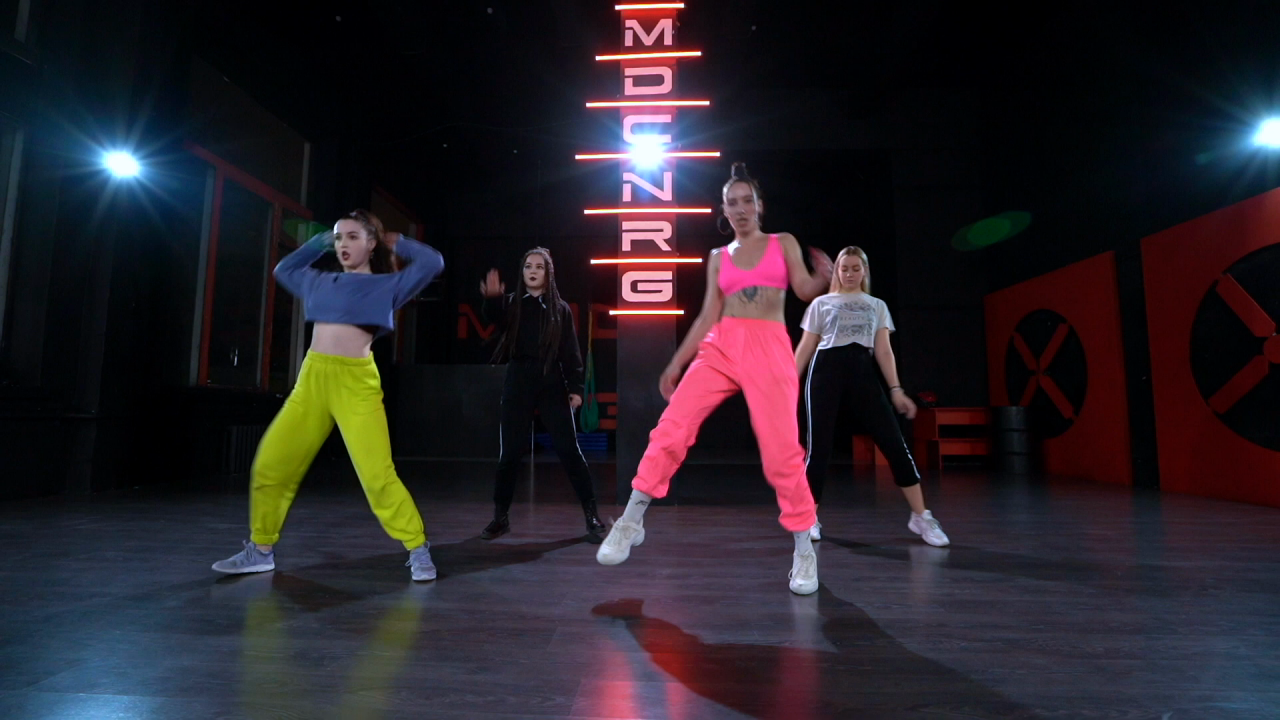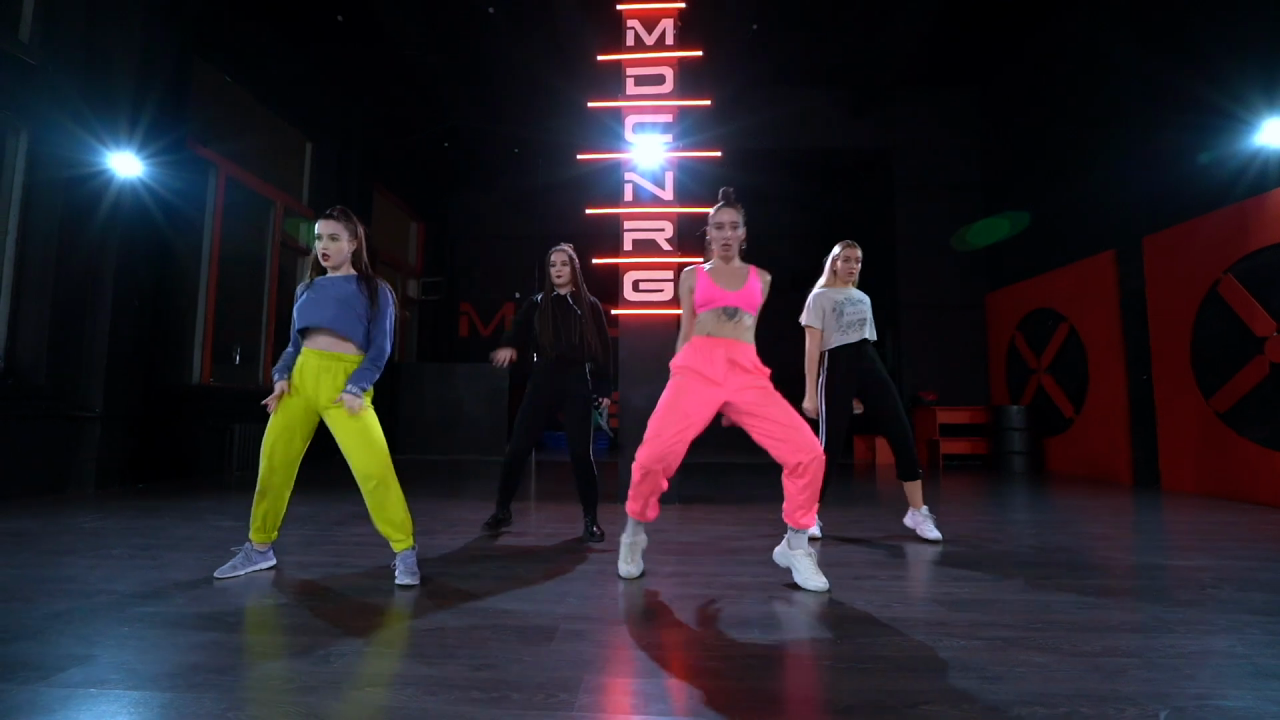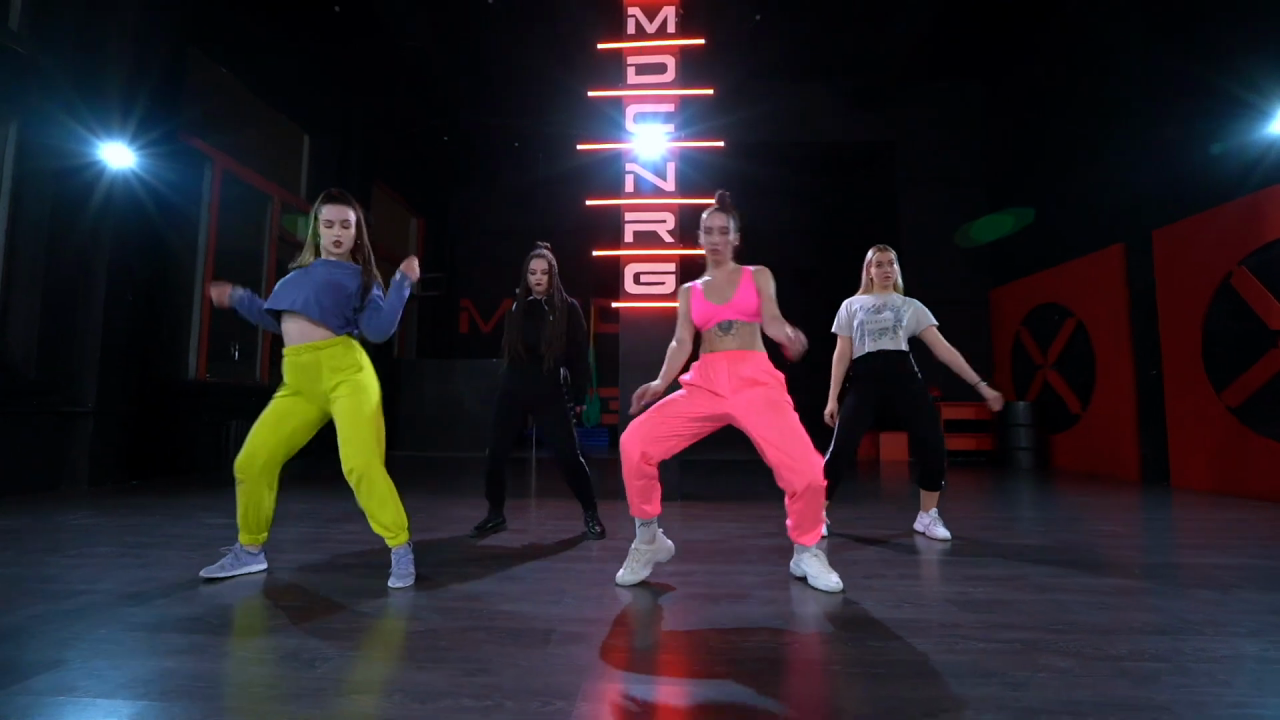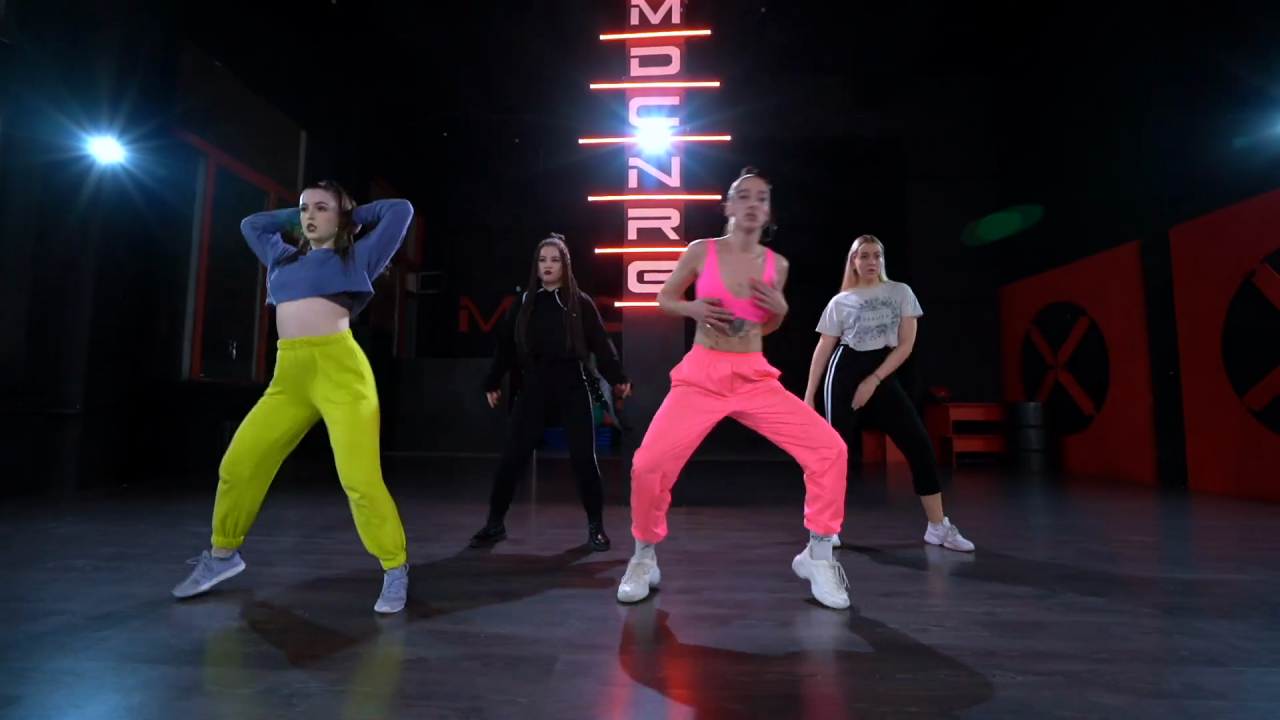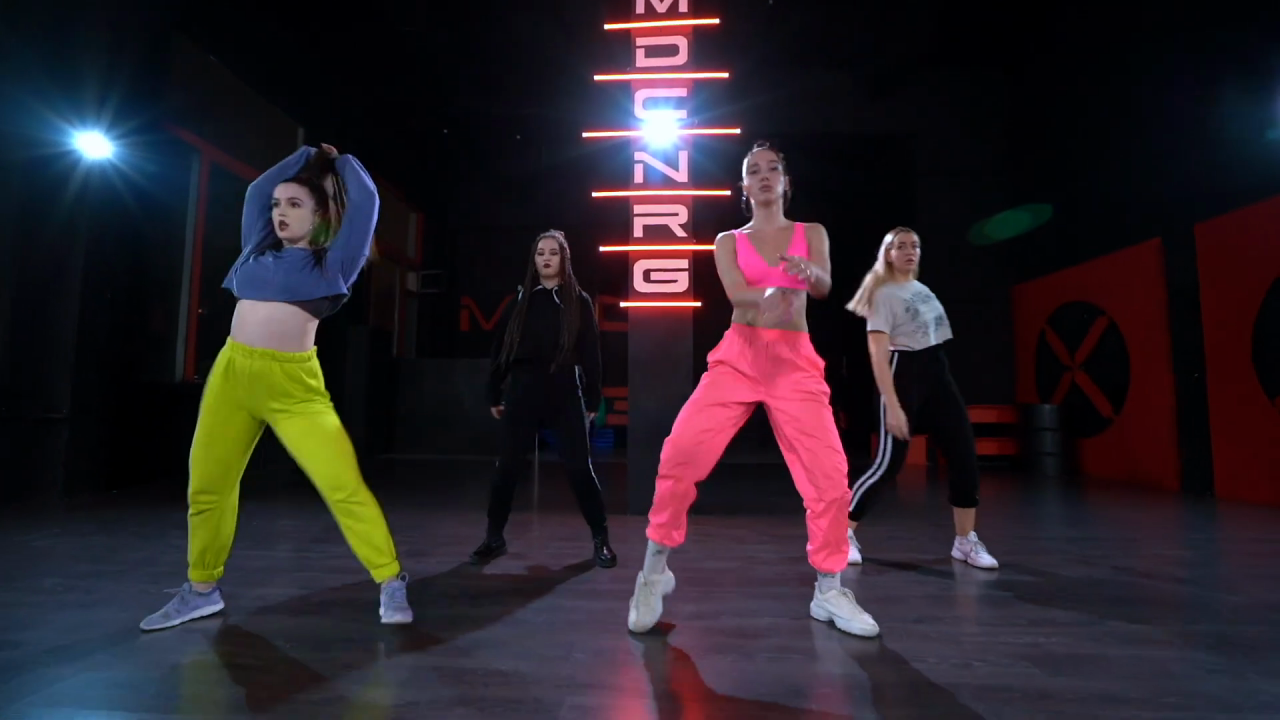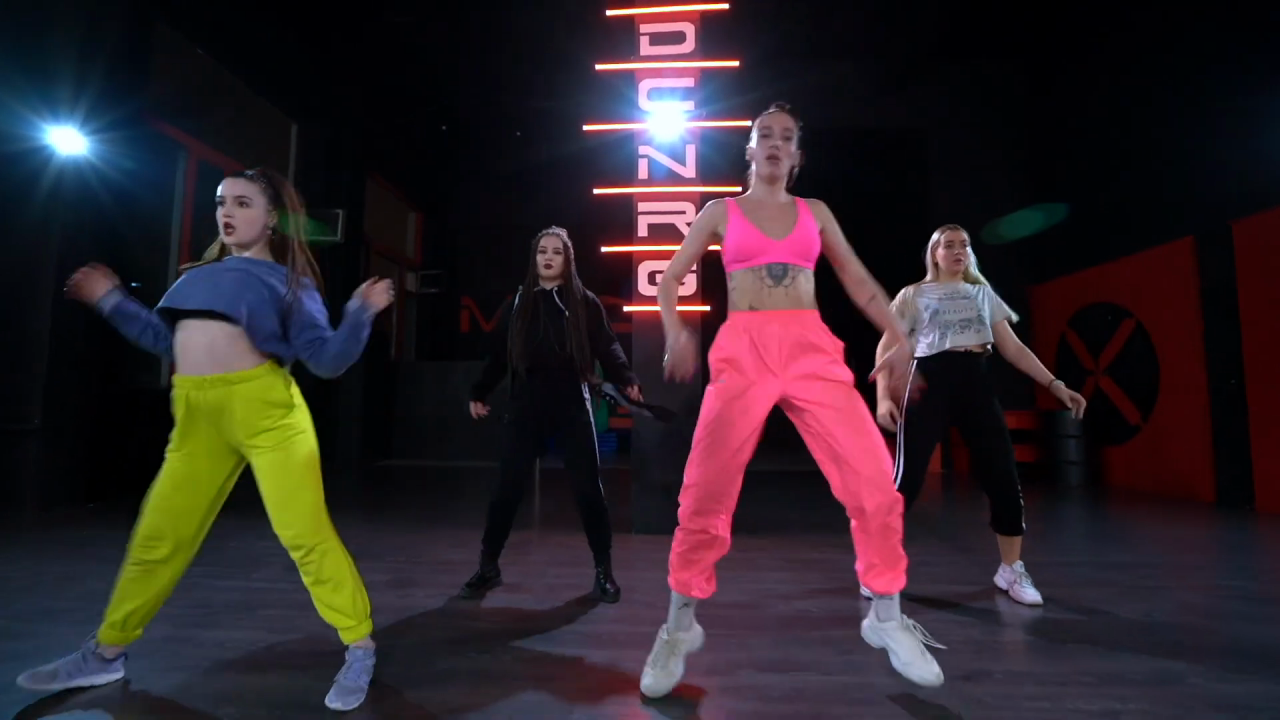
dt=0.5s
person 1, frame 1
left shoulder: (783, 243)
right shoulder: (720, 257)
left elbow: (805, 291)
left wrist: (823, 276)
right wrist: (676, 363)
left hip: (768, 350)
right hip: (721, 347)
left knee: (781, 454)
right knee: (672, 429)
left ankle: (803, 551)
right ankle: (632, 521)
person 1, frame 2
left shoulder: (759, 278)
right shoulder: (693, 274)
right elbow: (685, 332)
left wrist: (749, 398)
right wrist: (680, 375)
left hip: (746, 376)
right hip: (696, 370)
left knee: (808, 452)
right knee: (653, 455)
left ankle: (795, 547)
right ankle: (635, 533)
person 1, frame 3
left shoulder: (759, 276)
right shoulder: (689, 292)
left elbow: (772, 320)
right elbow: (682, 341)
left wrist: (787, 334)
right wrist: (662, 381)
left hip: (756, 383)
right hip: (705, 384)
left knee: (806, 474)
right knee: (635, 442)
left ankle: (808, 553)
right ankle: (649, 541)
person 1, frame 4
left shoulder: (776, 264)
right shoulder: (700, 250)
right elbow: (665, 300)
left wrist: (779, 305)
right wrist: (693, 308)
left hip: (754, 379)
right hip: (700, 378)
left knee: (830, 449)
right knee: (649, 464)
left ankle: (818, 557)
right ankle: (645, 559)
person 1, frame 5
left shoulder: (811, 232)
right shoulder: (727, 243)
left elbow: (822, 282)
right elbow: (737, 293)
left wrist: (808, 271)
right wrist: (768, 291)
left hip: (794, 365)
right hip: (736, 359)
left knee: (829, 478)
right knee: (680, 457)
left ankle: (829, 591)
right ankle: (654, 571)
person 1, frame 6
left shoulder: (816, 213)
right shoulder: (720, 212)
left elbow: (859, 282)
right elbow: (670, 279)
left wrist: (899, 338)
right wrist: (674, 327)
left hip: (812, 352)
right hip: (742, 353)
left knee: (873, 478)
right knee: (706, 489)
person 2, frame 1
left shoulder: (387, 284)
right shoulder: (323, 282)
left elbow: (433, 262)
right elbow: (286, 269)
left wrist: (398, 243)
right wrist: (323, 242)
left hip: (357, 385)
right hip: (311, 382)
left knee: (378, 476)
right knee: (268, 468)
left ankle: (418, 551)
right ankle: (261, 549)
person 2, frame 2
left shoulder: (375, 290)
right shoulder: (307, 288)
left elbow: (380, 346)
right elbow: (296, 342)
left wrist: (357, 387)
right wrist: (281, 377)
left hip: (346, 385)
right hip: (302, 378)
left knee: (375, 470)
right knee: (273, 470)
left ankle: (405, 552)
right ankle: (259, 548)
person 2, frame 3
left shoulder: (361, 278)
right shoulder: (301, 271)
left elbow: (379, 329)
right elbow: (280, 320)
left wrist: (403, 283)
right wrist: (239, 299)
left hip: (346, 372)
right hip: (299, 380)
left knee: (363, 467)
right knee: (251, 463)
left ankle: (401, 551)
right ankle: (250, 550)
person 2, frame 4
left shoulder: (356, 259)
right shoulder: (285, 259)
left elbow: (401, 211)
right elbow: (252, 225)
left wrist: (356, 216)
right wrist: (296, 217)
left hip: (341, 375)
right hip: (289, 377)
left knee: (360, 479)
right knee: (237, 466)
left ankle: (395, 571)
right ankle: (223, 554)
person 2, frame 5
left shoulder: (333, 260)
right shoulder: (259, 248)
left elbow: (367, 200)
right elbow: (254, 192)
left wrist: (339, 163)
right wrist: (306, 156)
left hip: (296, 386)
right hip: (231, 375)
left knee: (341, 485)
right knee: (208, 488)
left ankle: (392, 585)
right ankle: (202, 589)
person 2, frame 6
left shoulder: (291, 284)
right shoulder: (202, 274)
left elbow: (328, 361)
right elbow: (166, 339)
left wrist: (362, 311)
right wrist: (110, 301)
left hip: (268, 410)
right hip: (201, 420)
left knee: (304, 531)
right knee: (156, 539)
left ankle: (358, 650)
person 3, frame 1
left shoulder: (877, 305)
right shoulder: (821, 304)
left elbow: (884, 350)
right elbow: (805, 348)
left wrist: (897, 390)
left hip: (863, 371)
right hip: (826, 369)
left knee: (894, 443)
right knee: (819, 447)
left ankle: (921, 517)
right ankle: (812, 517)
person 3, frame 2
left shoulder: (863, 298)
right shoulder: (820, 297)
right elbow: (812, 346)
left wrist: (861, 392)
right wrist: (811, 392)
left hip: (870, 366)
right hip: (837, 368)
left knee: (902, 436)
right knee: (830, 445)
left ankle: (918, 513)
person 3, frame 3
left shoulder: (911, 306)
right shoulder: (851, 305)
left elbow: (941, 348)
right elbow: (842, 353)
left wrist: (980, 384)
right wrist: (832, 398)
left hip: (903, 376)
right hip: (864, 379)
left knee: (933, 446)
right knee: (841, 448)
left ankle: (927, 516)
person 3, frame 4
left shoulder: (901, 292)
right shoulder: (840, 302)
left elbow: (906, 343)
right elbow: (823, 349)
left wrist: (875, 380)
right wrist: (809, 395)
left hip: (884, 377)
right hip: (846, 373)
left knee: (920, 447)
left ankle: (939, 527)
person 3, frame 5
left shoulder: (923, 291)
right shoulder: (881, 296)
right elbow: (879, 355)
left wrist: (937, 391)
right wrist: (892, 406)
left hip: (938, 372)
right hip: (905, 375)
left knee: (965, 457)
right knee: (889, 462)
left ankle: (966, 541)
right ankle: (845, 535)
person 3, frame 6
left shoulder: (984, 294)
right shoulder: (914, 295)
left elbow: (1012, 347)
right elbow: (887, 347)
left wrist: (1056, 385)
right wrist: (884, 396)
left hip: (976, 382)
right hip: (929, 380)
left knee: (1003, 480)
right knee: (908, 478)
left ankle: (1011, 570)
person 4, frame 1
left shoulder: (560, 308)
right shoulder: (512, 303)
left elbow: (571, 351)
right elbow: (493, 317)
left wrist: (576, 387)
right wrist: (490, 295)
left hip: (553, 384)
right hip: (518, 382)
left knee: (569, 450)
right knee: (510, 453)
left ankle: (591, 515)
right ankle: (500, 517)
person 4, frame 2
left shoulder: (589, 306)
right shoulder: (537, 304)
left elbow: (602, 350)
right elbow: (520, 333)
left wrist: (605, 389)
right wrist: (508, 347)
left hip: (577, 384)
right hip: (542, 382)
left knee: (581, 454)
right knee: (518, 448)
left ankle: (590, 519)
right ankle: (502, 509)
person 4, frame 3
left shoulder: (568, 308)
right shoulder: (518, 308)
left elbow: (579, 354)
left wrist: (578, 397)
left hip: (550, 390)
right hip: (513, 388)
left knee: (567, 455)
right knee: (496, 453)
left ankle: (590, 515)
right ankle: (495, 514)
person 4, frame 4
left shoulder: (580, 303)
right shoulder: (525, 303)
left elbow: (601, 342)
right elbow: (506, 345)
left wrist: (618, 376)
right wrist: (493, 382)
left hip: (572, 389)
right hip: (534, 390)
left knee: (584, 459)
right knee: (513, 456)
left ankle: (596, 526)
right ankle: (495, 523)
person 4, frame 5
left shoulder: (578, 301)
right shoulder: (522, 299)
left elbow: (589, 351)
right elbow: (502, 348)
left wrist: (591, 398)
right wrist: (494, 393)
left hip: (565, 391)
right hip: (524, 390)
left knee: (578, 467)
right knee: (508, 467)
left ankle: (601, 540)
right ankle: (495, 537)
person 4, frame 6
left shoulder: (583, 302)
right shoulder: (519, 302)
left elbow: (607, 346)
right elbow: (500, 355)
left wrist: (626, 379)
right wrist: (479, 392)
left hip: (571, 402)
right hip: (528, 403)
left knee: (587, 487)
right knee: (507, 486)
left ankle: (603, 570)
right ankle: (489, 566)
